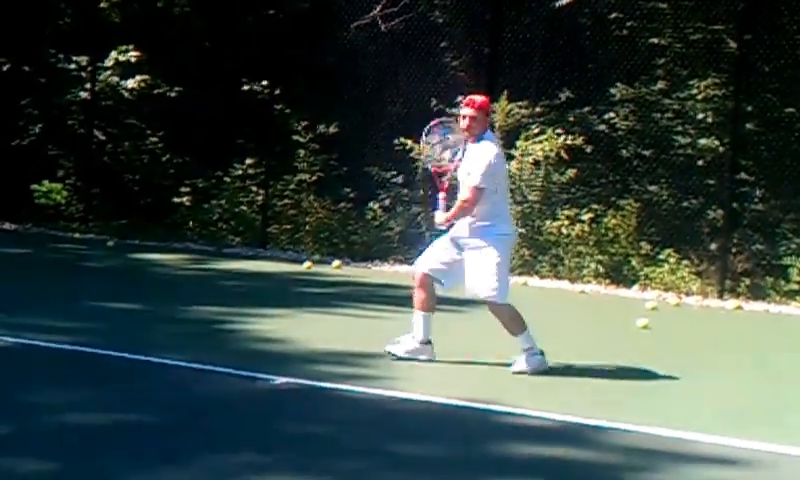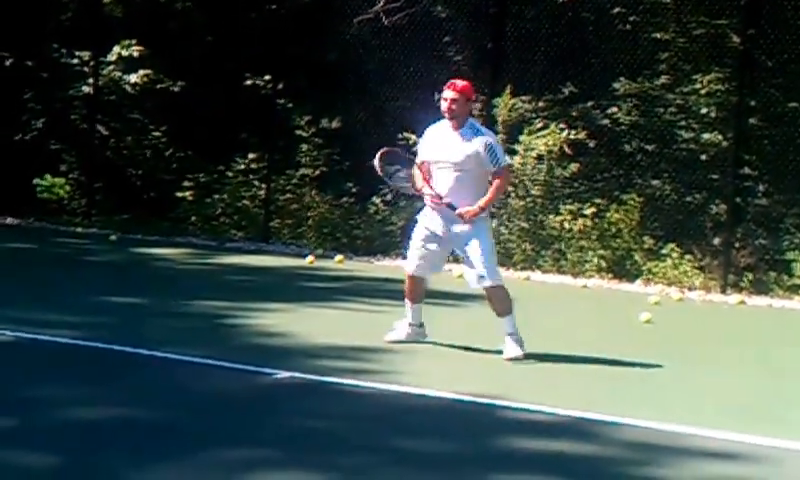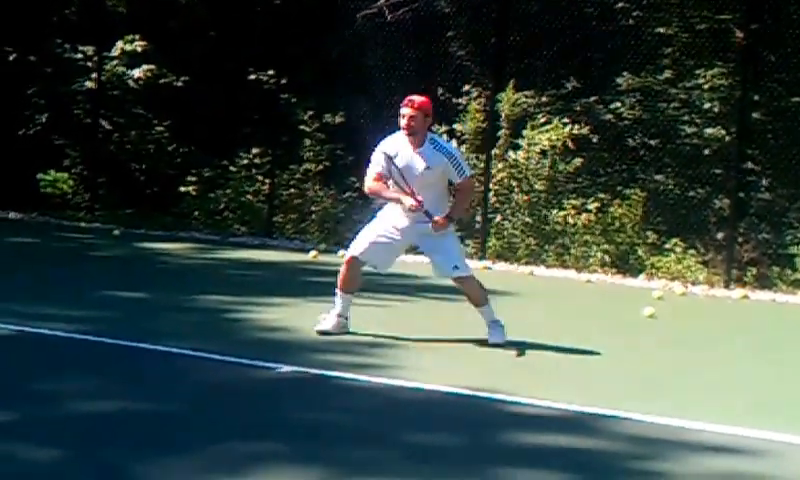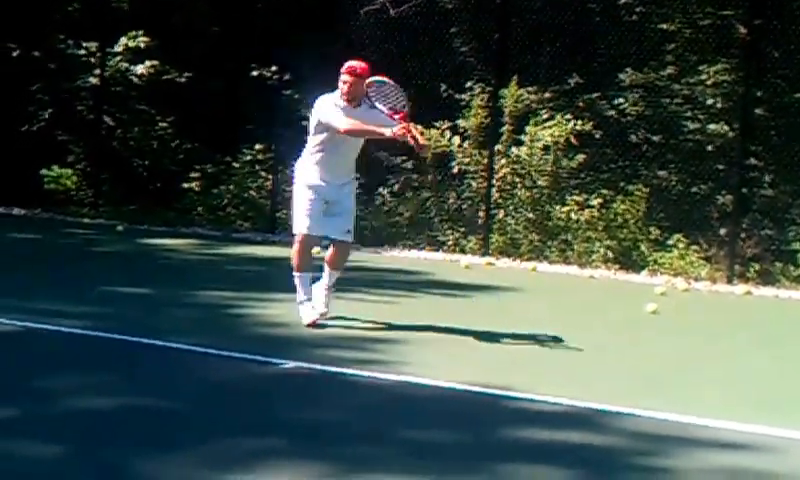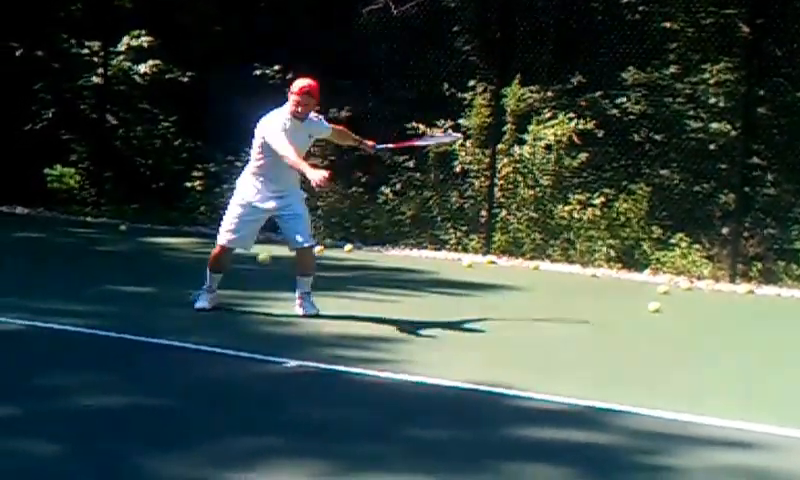
dt=0.4s
person 1, frame 1
left shoulder: (485, 152)
right shoulder: (474, 146)
left elbow: (469, 199)
left wrist: (447, 218)
left hip: (490, 236)
right hip: (465, 231)
left knee: (493, 298)
right knee: (422, 274)
left ankle: (532, 353)
right ankle: (421, 341)
person 1, frame 2
left shoulder: (485, 140)
right shoulder: (432, 134)
left elbow: (503, 178)
right elbow: (420, 169)
left wrist: (479, 208)
right wrist: (427, 191)
left hip: (471, 221)
right hip: (435, 216)
left knee: (490, 282)
right knee: (414, 274)
left ankle: (512, 337)
right ankle: (414, 326)
person 1, frame 3
left shoulder: (445, 152)
right shoulder: (388, 146)
left elbow: (466, 188)
right elbow: (371, 185)
left wrist: (450, 216)
right wrist: (402, 198)
left hip: (436, 224)
right hip: (396, 218)
left knee: (462, 275)
right knee: (353, 259)
left ankle: (493, 323)
right ankle: (339, 316)
person 1, frame 4
left shoulder: (371, 112)
right shoulder: (325, 104)
left elbow: (399, 130)
right elbow: (345, 126)
left wrist: (409, 134)
right wrist: (384, 132)
left hip: (343, 184)
right hip: (311, 180)
left knee: (342, 243)
right knee: (305, 235)
left ankle: (323, 290)
right ankle: (305, 299)
person 1, frame 5
left shoulder: (312, 122)
right shoulder: (273, 122)
left elbow: (334, 132)
right elbow: (285, 152)
left wrist: (360, 142)
right wrist: (309, 171)
left hip: (288, 195)
right hip: (253, 192)
left knee: (305, 247)
right knee: (225, 246)
left ankle: (304, 298)
right ankle: (209, 291)
